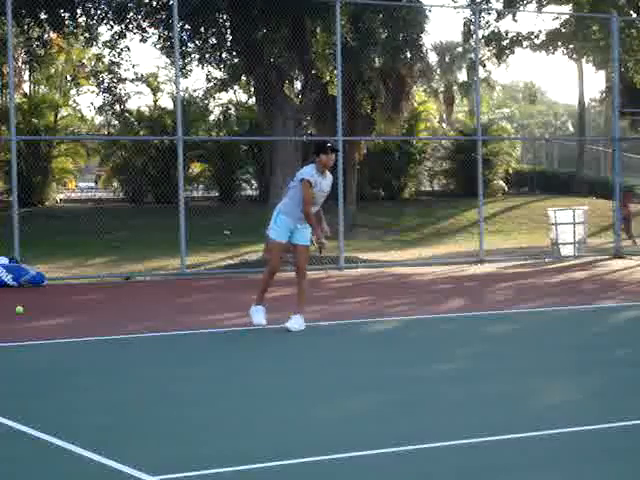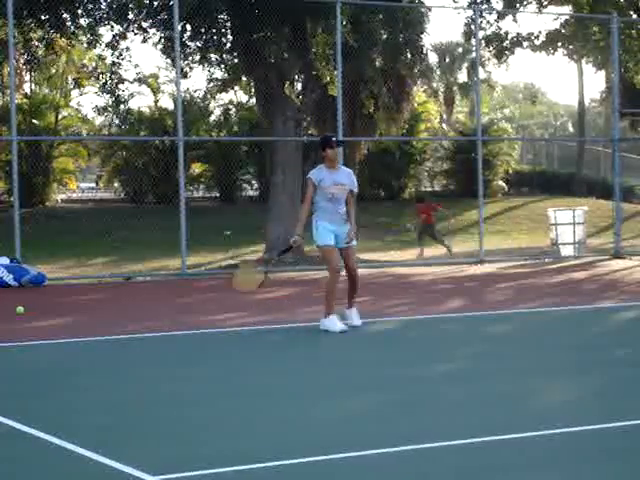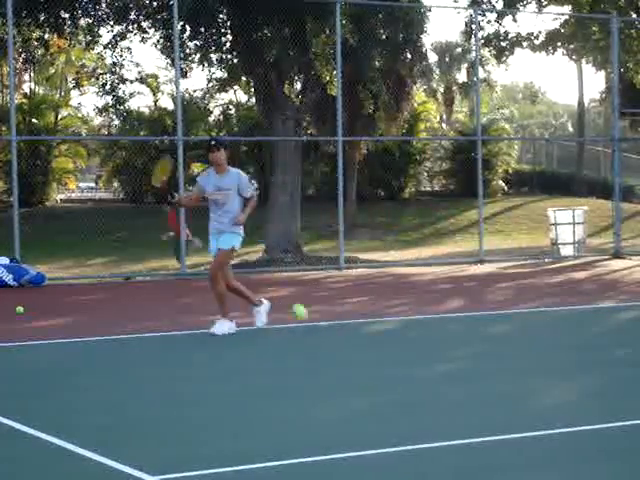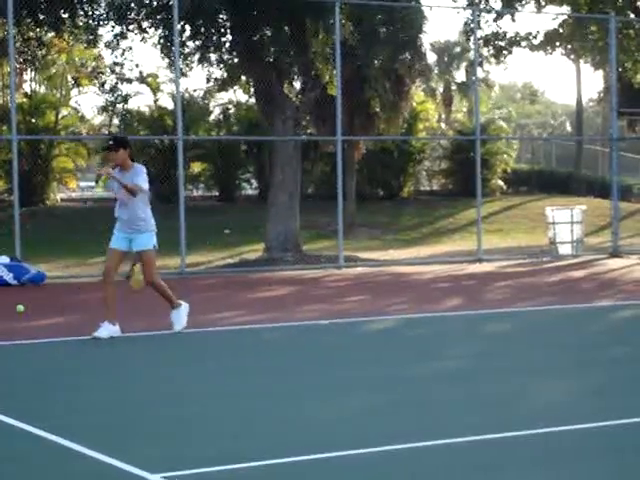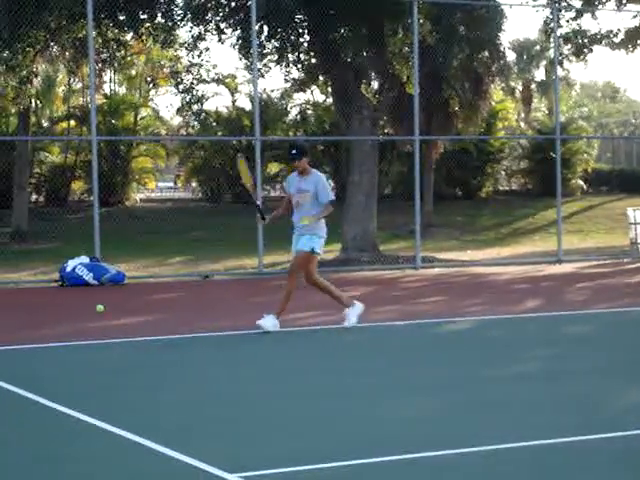
dt=1s
person 1, frame 1
left shoulder: (329, 178)
right shoulder: (308, 175)
right elbow: (306, 209)
left wrist: (323, 223)
right wrist: (318, 235)
left hip: (303, 225)
right hip: (283, 219)
left knee: (301, 270)
right knee: (274, 267)
left ankle: (298, 316)
right ankle: (258, 306)
person 1, frame 2
left shoulder: (348, 174)
right shoulder: (316, 175)
left elbow: (350, 203)
right elbow: (306, 204)
left wrist: (352, 227)
right wrist: (298, 232)
left hip: (344, 227)
right hip: (323, 225)
left knee: (353, 271)
right knee: (335, 269)
left ankle: (351, 308)
right ankle: (328, 317)
person 1, frame 3
left shoulder: (238, 176)
right shoulder: (205, 177)
left elbow: (253, 198)
right elbow: (192, 201)
left wrist: (244, 215)
right wrist: (179, 200)
left hip: (232, 231)
right hip: (215, 232)
left knee: (214, 274)
right knee: (227, 281)
left ankle: (226, 320)
right ankle: (258, 303)
person 1, frame 4
left shoulder: (139, 171)
right shoulder: (113, 174)
left elbow: (134, 192)
left wrist: (115, 178)
left hip: (143, 230)
right hip: (121, 231)
left knee: (151, 279)
right knee: (108, 274)
left ankle: (177, 306)
right ankle: (111, 324)
person 1, frame 5
left shoulder: (318, 178)
right shoulder: (291, 179)
left elbow: (329, 207)
right elbow: (287, 206)
left wrist: (315, 218)
right wrist: (271, 217)
left hip: (313, 234)
right hip: (299, 233)
left knee: (292, 273)
right knee: (311, 278)
left ankle: (275, 317)
right ankle: (351, 305)
